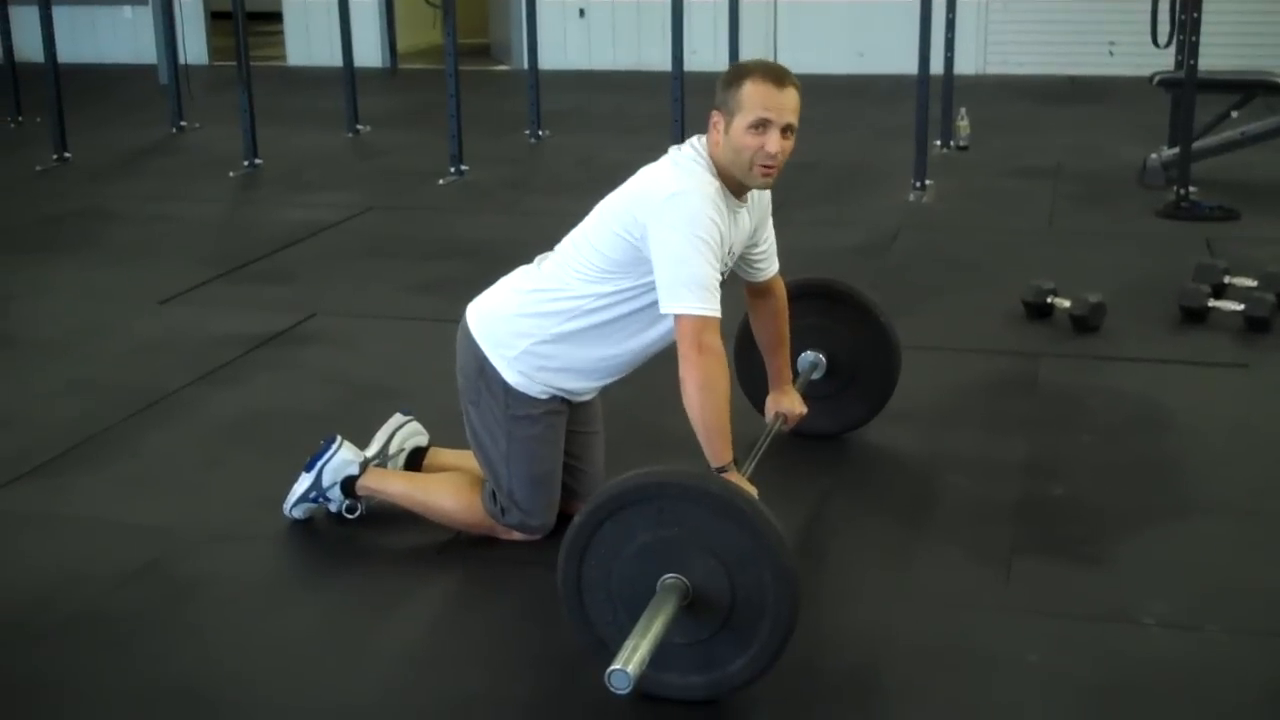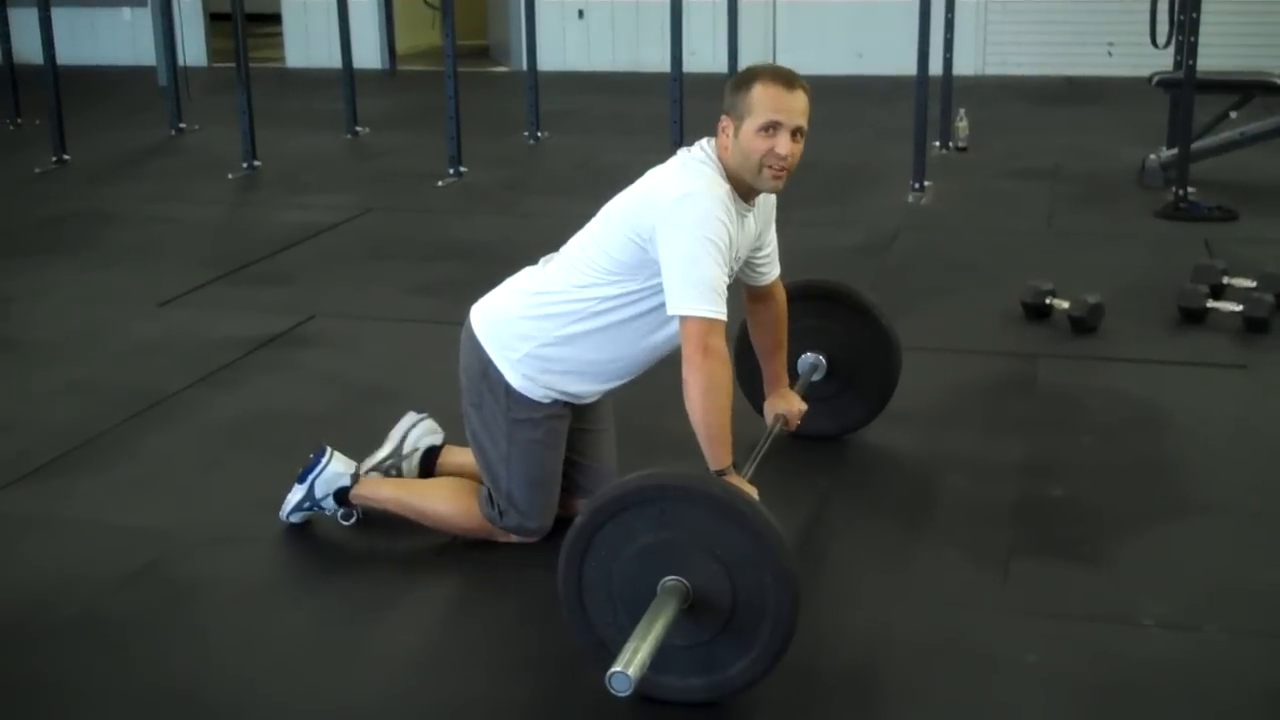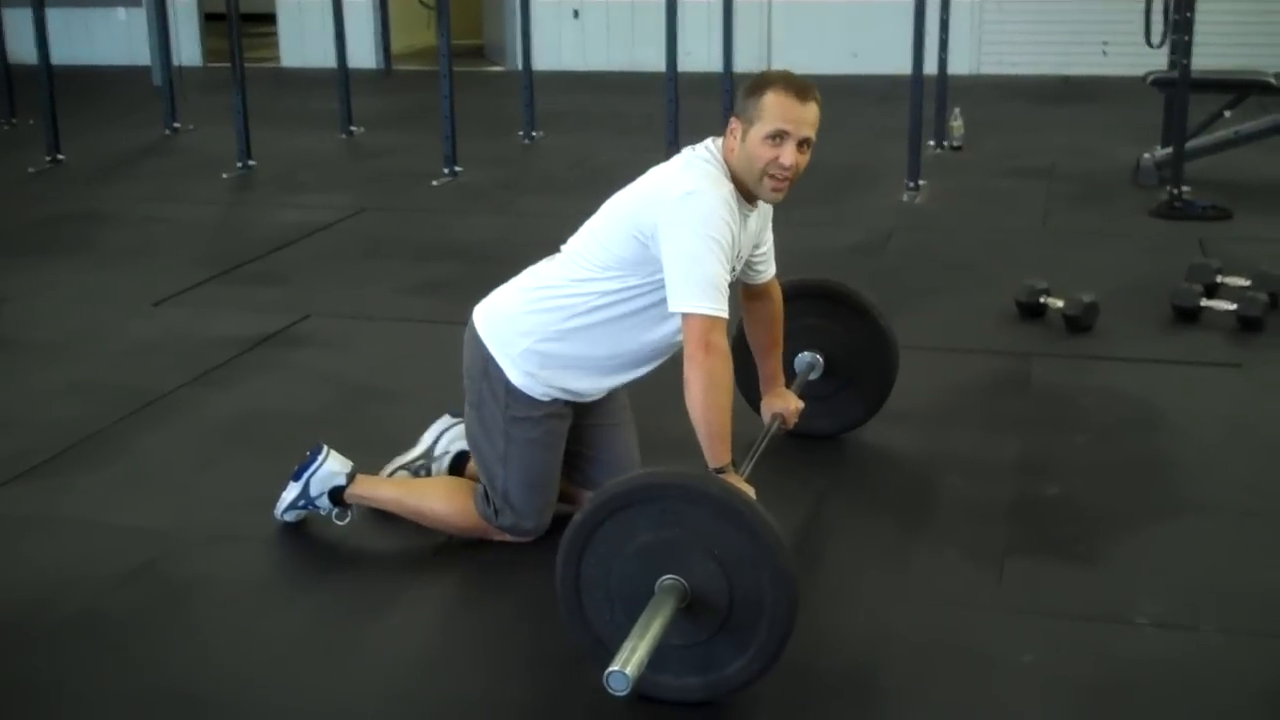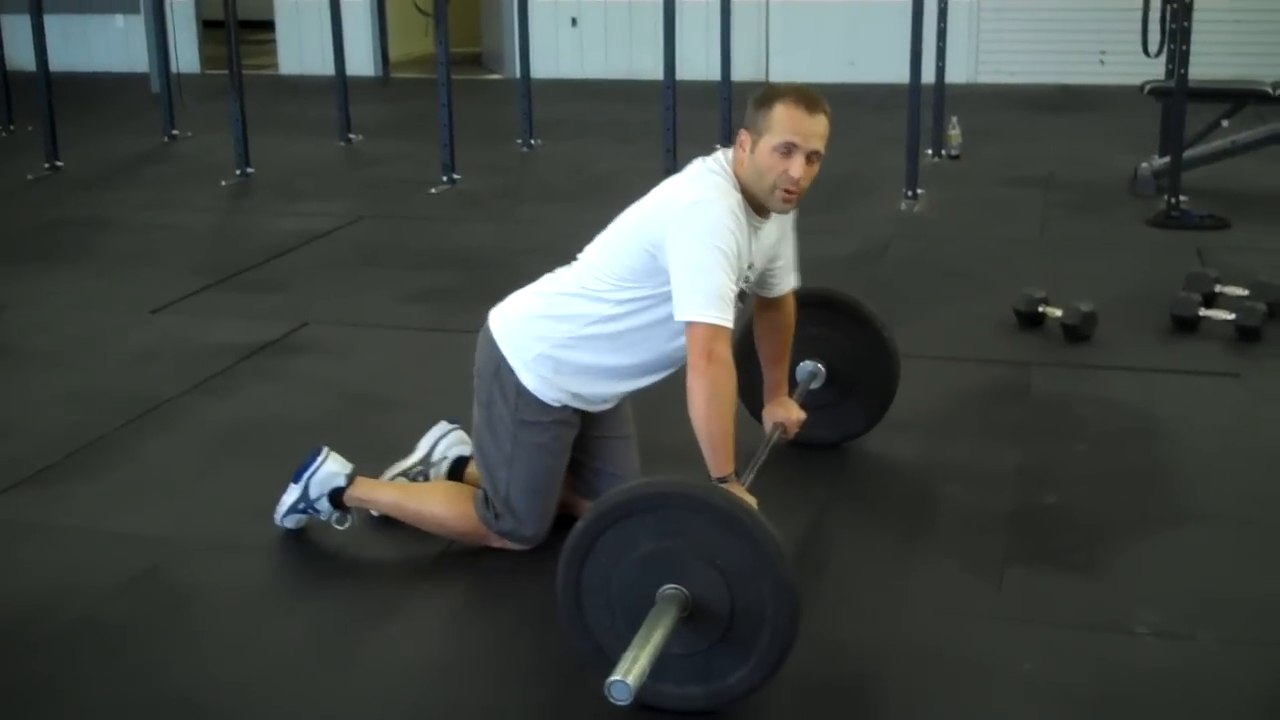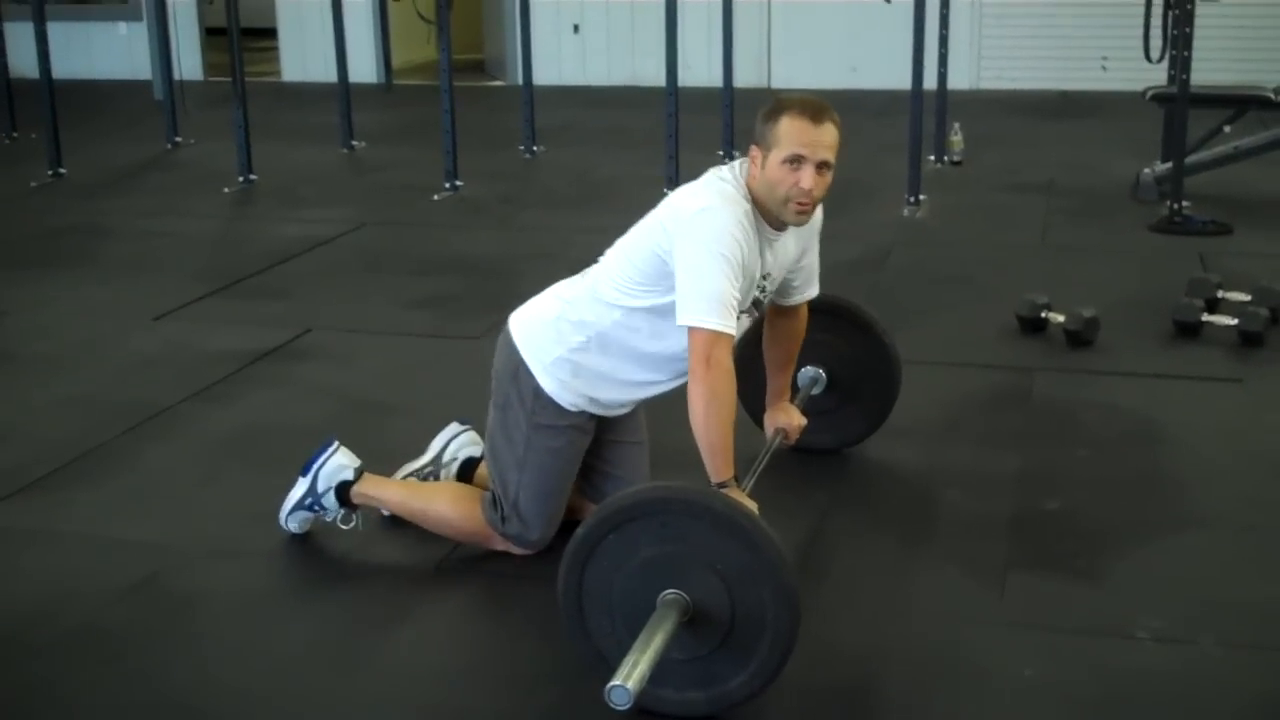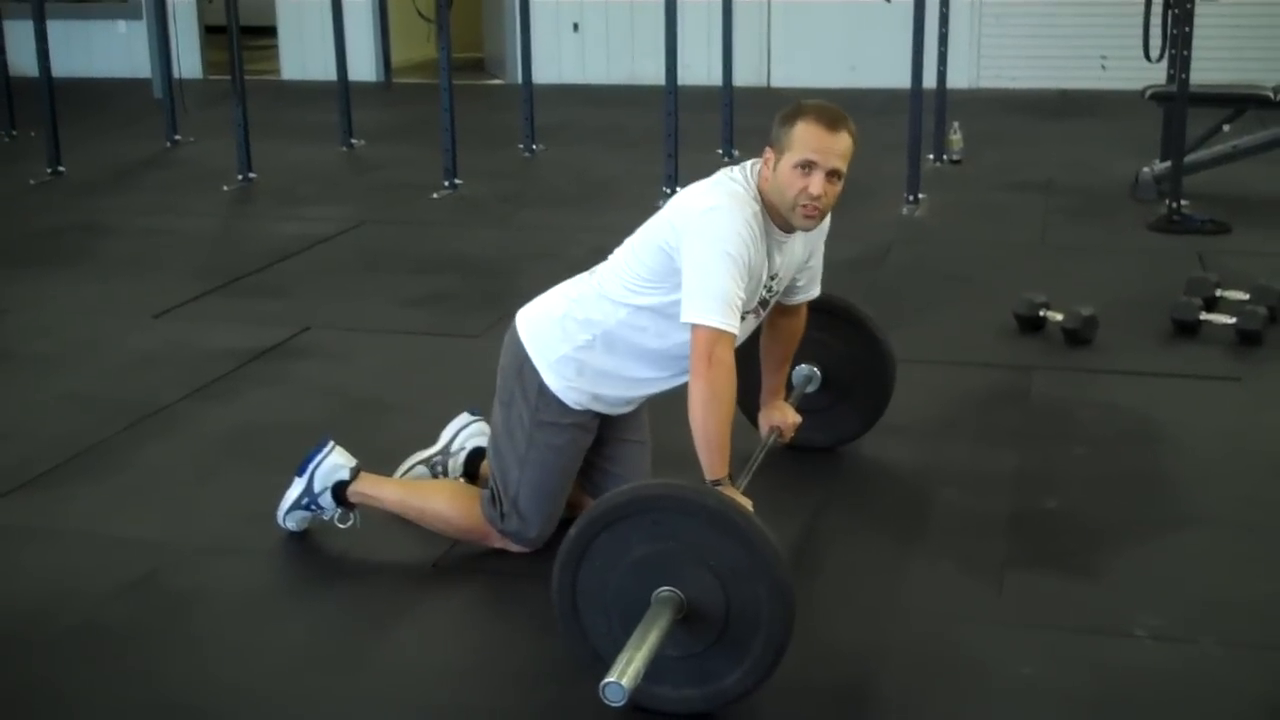
dt=0.2s
person 1, frame 1
left shoulder: (750, 189)
right shoulder: (687, 201)
left elbow: (765, 287)
right elbow: (698, 349)
left wrist: (781, 385)
right wrist: (725, 473)
left hip: (557, 354)
right hip: (514, 355)
left knee: (576, 499)
right knee: (523, 521)
left ankle: (408, 457)
right ankle: (353, 474)
person 1, frame 2
left shoulder: (754, 189)
right shoulder: (698, 203)
left elbow: (764, 290)
right elbow: (704, 351)
left wrist: (778, 387)
right wrist: (724, 477)
left hip: (564, 356)
right hip: (519, 359)
left knee: (588, 499)
right knee: (519, 523)
left ankle: (426, 456)
right ankle: (345, 485)
person 1, frame 3
left shoulder: (752, 186)
right shoulder: (700, 200)
left elbow: (760, 289)
right elbow: (705, 348)
left wrist: (774, 387)
right wrist: (722, 474)
left hip: (577, 360)
right hip: (523, 357)
right knee: (515, 522)
left ankle: (461, 456)
right ankle: (341, 483)
person 1, frame 4
left shoulder: (773, 198)
right shoulder: (709, 211)
left elbow: (774, 298)
right elbow: (709, 356)
left wrist: (777, 395)
right wrist: (724, 484)
left hip: (589, 370)
right hip: (534, 363)
right knee: (514, 530)
left ankle: (456, 462)
right ankle: (339, 485)
person 1, frame 5
left shoulder: (799, 213)
right shoulder: (716, 218)
left elbow: (789, 305)
right elbow: (709, 362)
left wrist: (779, 401)
right wrist: (724, 489)
left hip: (605, 377)
right hip: (553, 366)
right knee: (518, 534)
left ankle: (468, 463)
right ankle: (347, 482)
person 1, frame 6
left shoulder: (808, 216)
right shoulder: (723, 217)
left elbow: (788, 305)
right elbow: (711, 359)
left wrist: (773, 399)
right wrist: (719, 487)
left hip: (610, 375)
right hip: (558, 364)
right knee: (517, 532)
left ankle: (473, 454)
right ankle: (344, 481)
